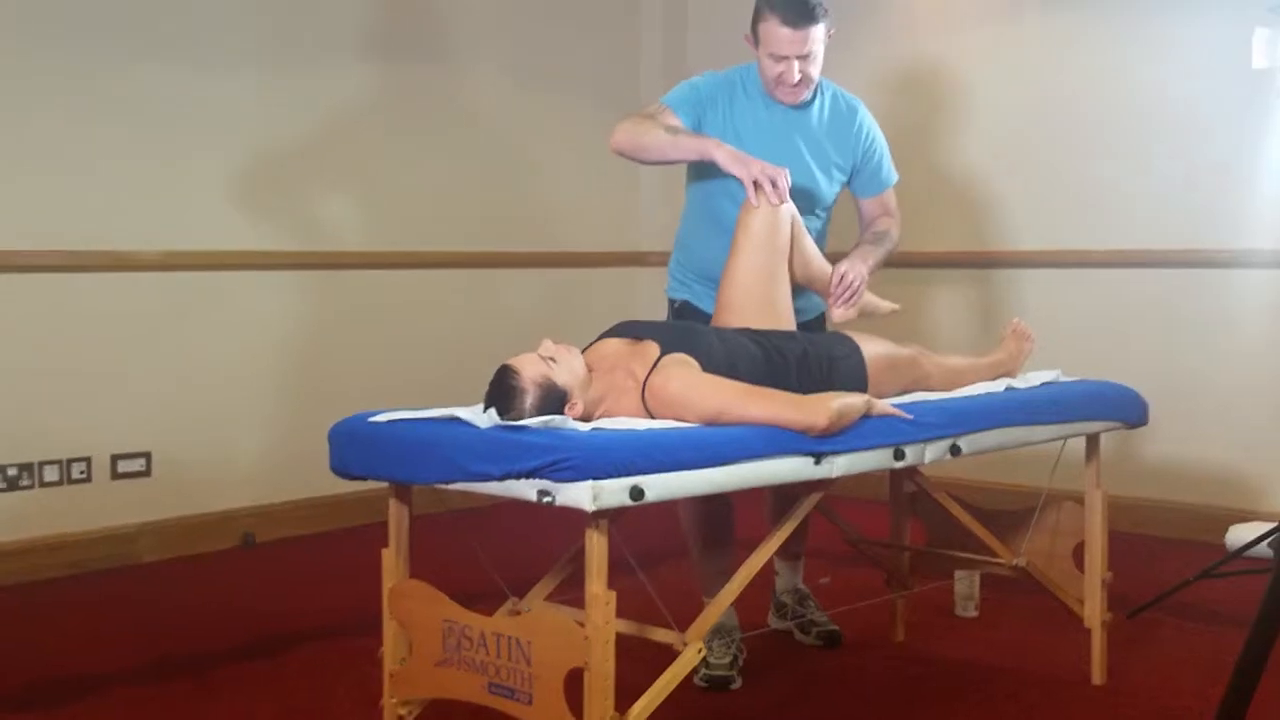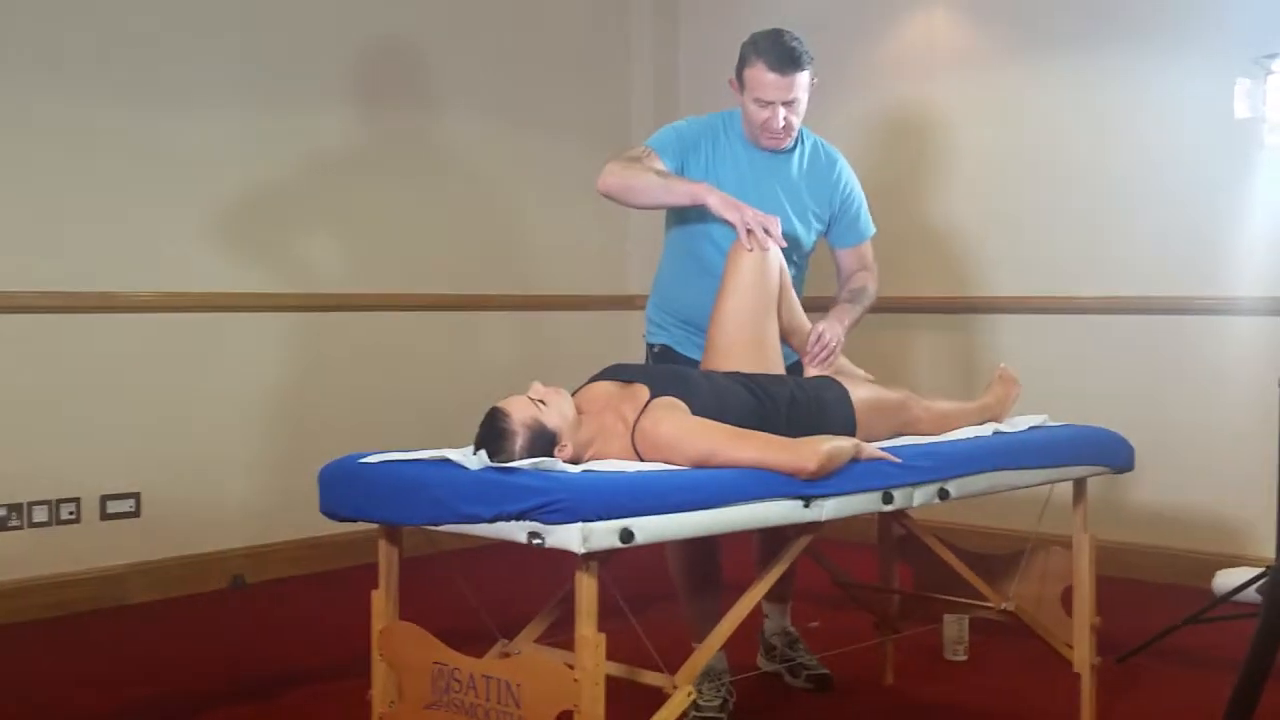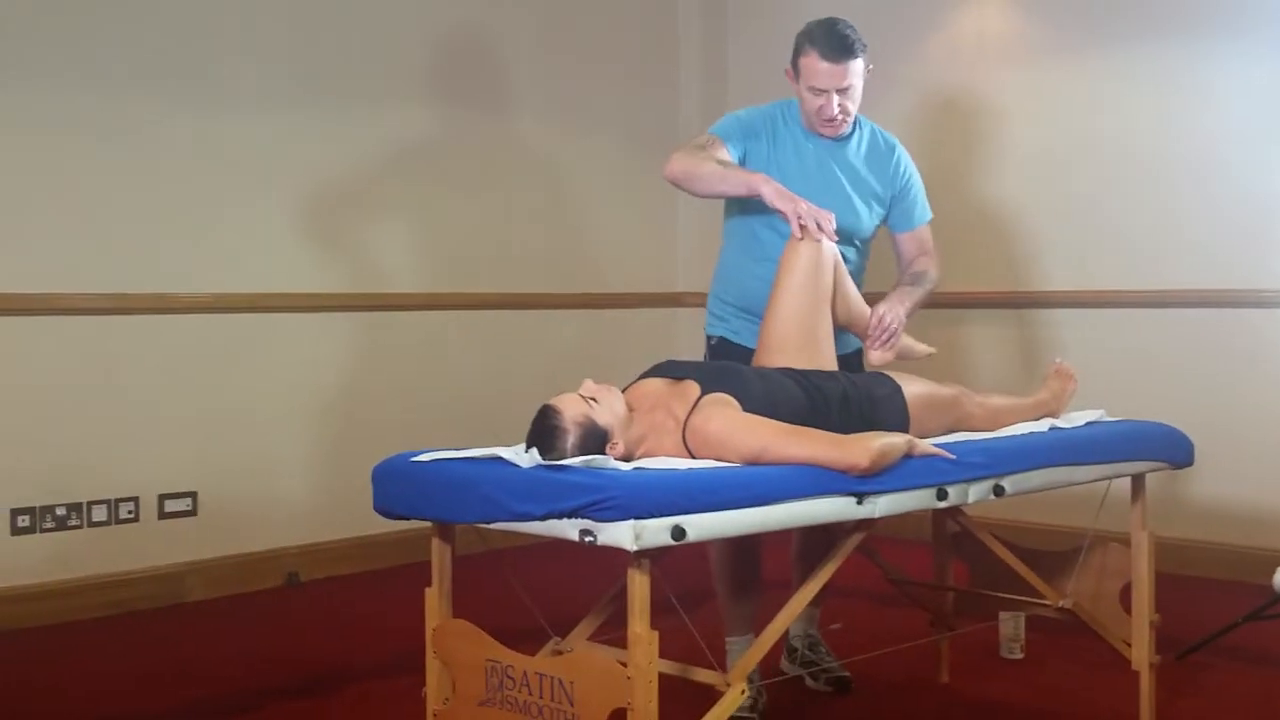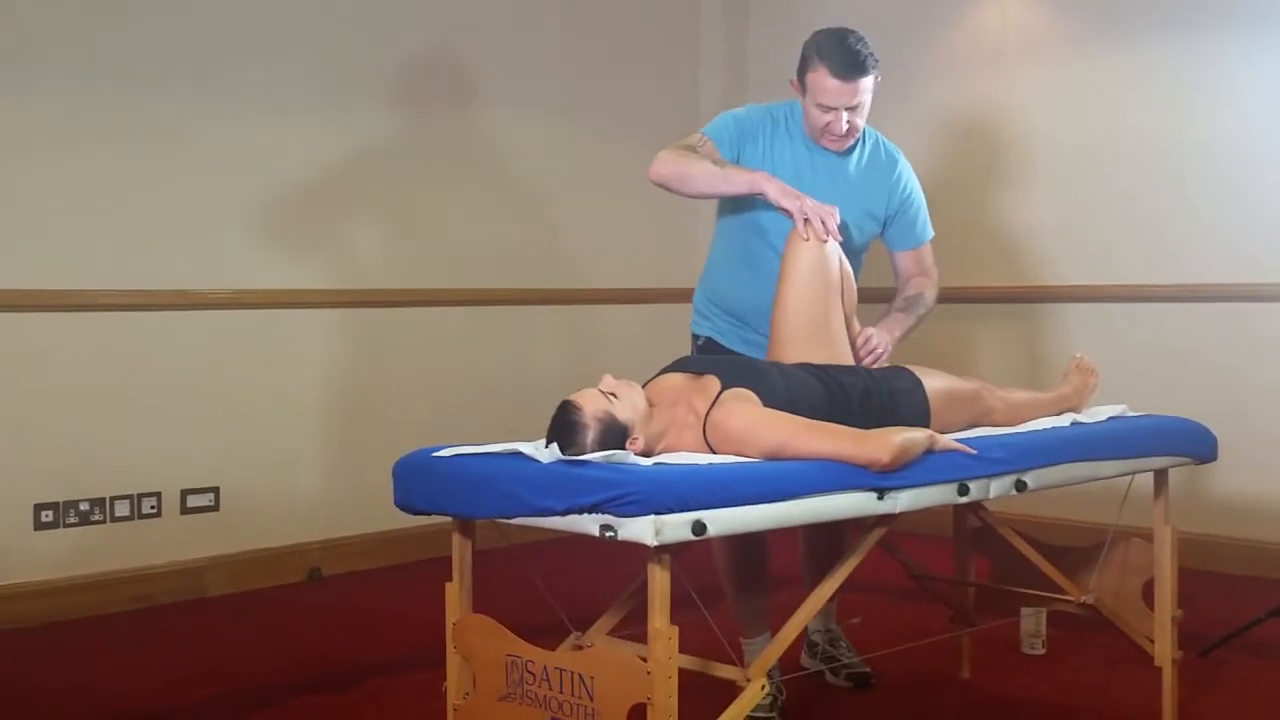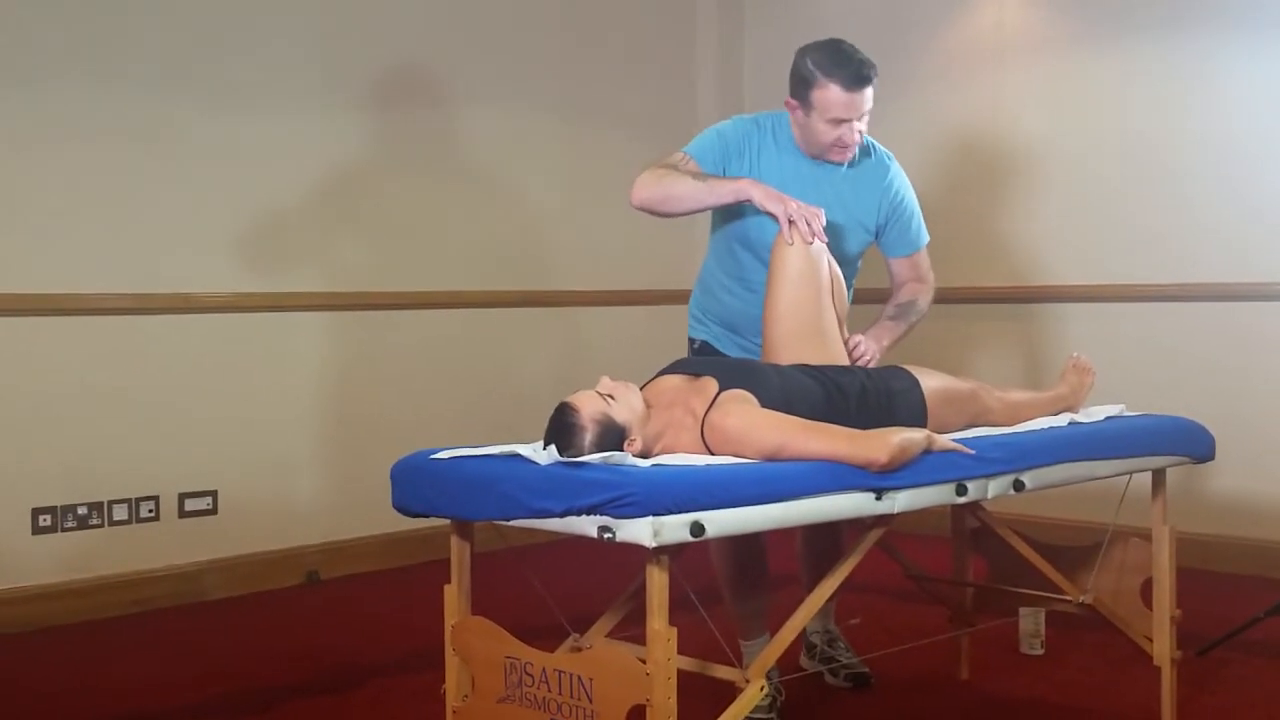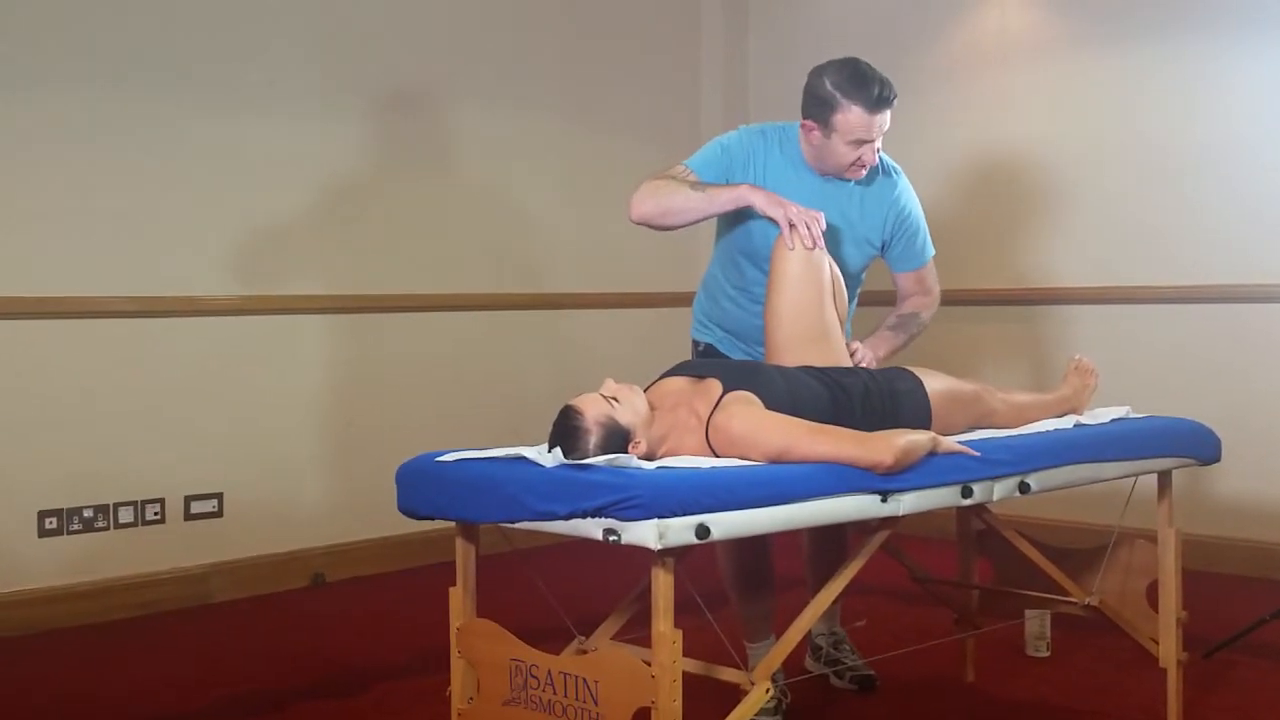
dt=0.7s
person 1, frame 1
left shoulder: (851, 120)
right shoulder: (712, 94)
left elbow: (884, 218)
right elbow: (626, 137)
left wrist: (861, 259)
right wrist: (720, 150)
left hip: (798, 315)
right hip: (704, 309)
left ankle: (789, 588)
person 1, frame 2
left shoulder: (830, 170)
right shoulder: (694, 139)
left elbow: (861, 271)
right elbow: (612, 179)
left wrist: (837, 320)
right wrist: (712, 196)
left hip: (775, 361)
right hip: (684, 355)
left ankle: (779, 631)
person 1, frame 3
left shoulder: (888, 157)
right shoulder: (753, 128)
left elbow: (922, 257)
right elbow: (681, 167)
left wrist: (900, 300)
right wrist: (767, 186)
left hip: (835, 352)
right hip: (742, 344)
left ankle: (805, 634)
person 1, frame 4
left shoulder: (890, 169)
right shoulder: (751, 128)
left elbow: (920, 278)
right elbow: (664, 167)
left wrist: (889, 329)
right wrist: (769, 185)
right hip: (730, 347)
person 1, frame 5
left shoulder: (883, 174)
right shoulder: (741, 139)
left elbow: (917, 282)
right elbow: (646, 190)
left wrist: (878, 337)
right wrist: (753, 189)
right hip: (726, 352)
left ankle: (821, 630)
right ankle: (755, 649)
person 1, frame 6
left shoulder: (891, 189)
right shoulder: (748, 150)
left elbow: (921, 295)
right elbow: (645, 205)
left wrist: (874, 349)
right wrist: (753, 195)
right hip: (729, 354)
left ankle: (827, 633)
person 2, frame 1
left shoulder: (593, 363)
right shoulder: (668, 388)
right elbow: (818, 414)
right wrist: (865, 403)
left hip: (741, 341)
right hip: (825, 365)
left knee: (769, 200)
right knee: (921, 362)
left ankle: (832, 285)
right ankle: (997, 363)
person 2, frame 2
left shoulder: (582, 408)
right shoulder: (657, 431)
right elbow: (808, 458)
right wrist: (855, 446)
left hip: (732, 389)
right hip: (811, 411)
left knee: (757, 245)
right knee: (910, 407)
left ankle: (811, 347)
right ankle: (985, 408)
person 2, frame 3
left shoulder: (631, 406)
right shoulder: (708, 430)
right elbow: (859, 455)
right wrist: (908, 442)
left hip: (783, 383)
right hip: (863, 406)
left knee: (812, 242)
right knee: (962, 402)
right ankle: (1041, 405)
person 2, frame 4
left shoulder: (652, 402)
right shoulder: (729, 423)
right elbow: (881, 449)
right wrist: (929, 437)
left hip: (803, 379)
right hip: (876, 401)
left knee: (813, 237)
right knee: (985, 398)
right ankle: (1064, 398)
person 2, frame 5
left shoulder: (648, 406)
right shoulder: (727, 424)
right elbow: (879, 450)
right wrist: (927, 438)
left hip: (801, 377)
right hip: (876, 400)
left knee: (800, 236)
right knee: (983, 397)
right ankle: (1062, 397)
person 2, frame 6
left shoulder: (653, 406)
right shoulder: (731, 427)
right elbow: (883, 453)
right wrist: (931, 439)
left hip: (803, 382)
right hip: (885, 403)
left knee: (799, 239)
right knee: (987, 401)
right ankle: (1064, 400)
